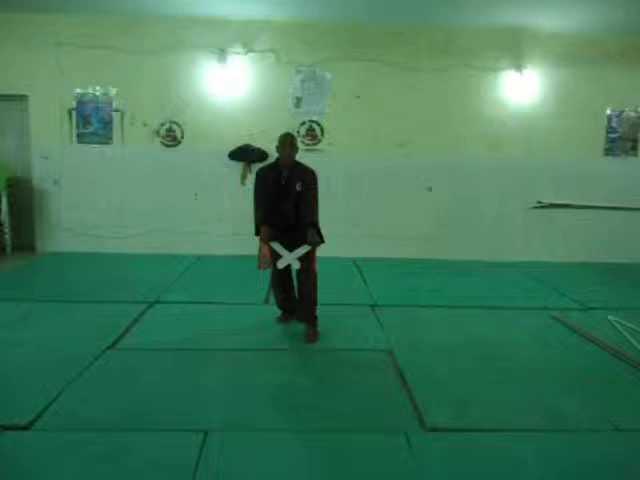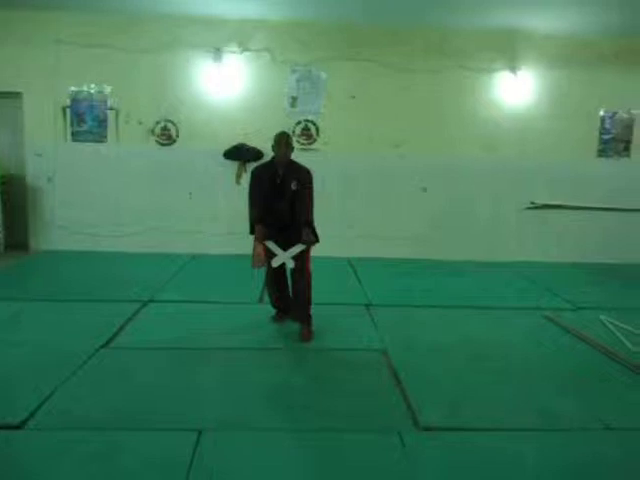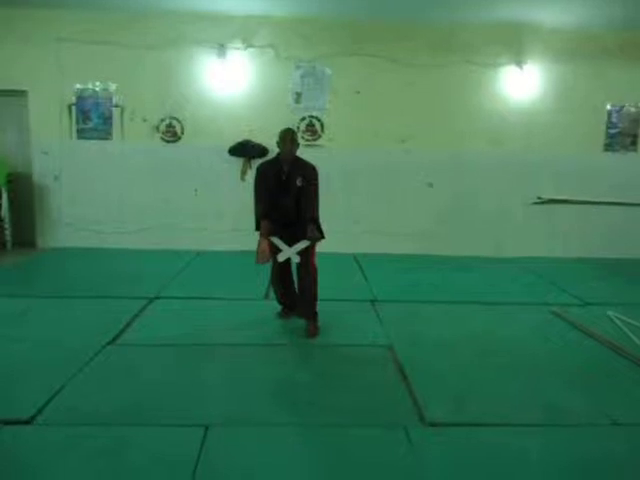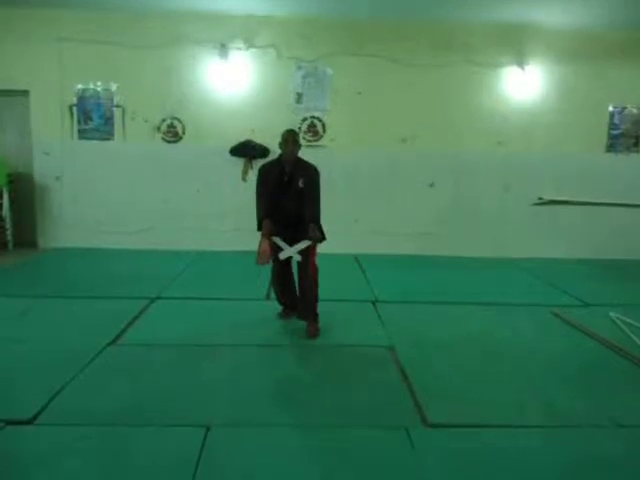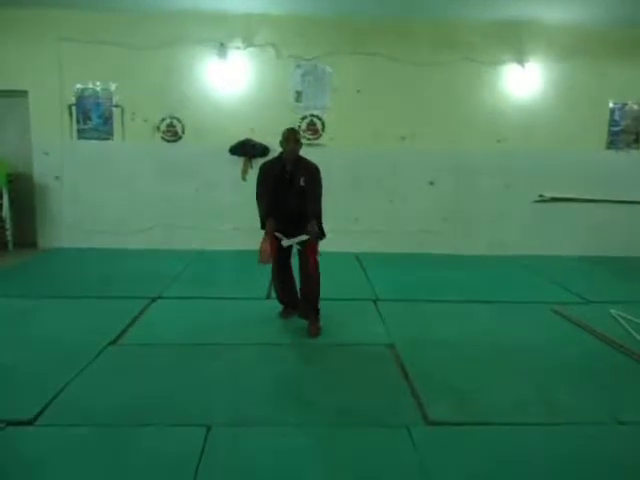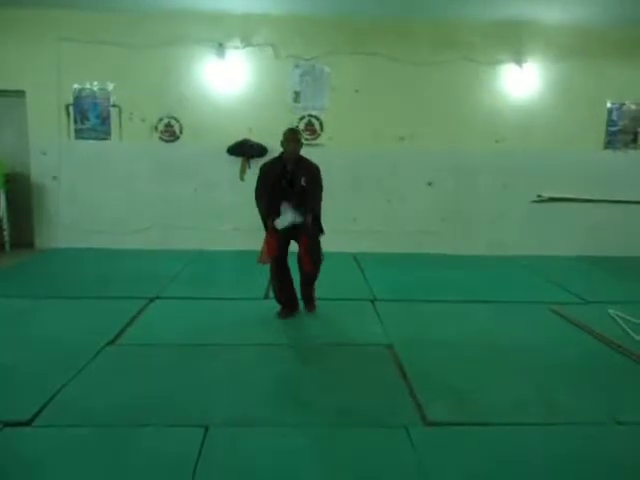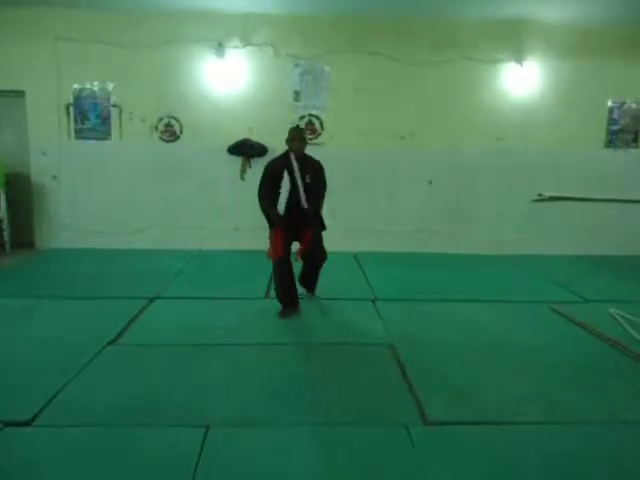
dt=0.2s
person 1, frame 1
left shoulder: (307, 174)
right shoulder: (264, 174)
left elbow: (310, 204)
right elbow: (261, 205)
left wrist: (311, 230)
right wrist: (263, 230)
left hip: (302, 231)
right hip: (276, 232)
left knee: (307, 275)
right knee: (279, 274)
left ankle: (310, 322)
right ankle: (289, 309)
person 1, frame 2
left shoulder: (302, 173)
right shoulder: (260, 173)
left elbow: (305, 204)
right elbow: (256, 204)
left wrist: (306, 229)
right wrist: (258, 229)
left hip: (297, 231)
right hip: (271, 231)
left knee: (301, 274)
right knee: (274, 274)
left ankle: (304, 321)
right ankle: (283, 308)
person 1, frame 3
left shoulder: (308, 170)
right shoulder: (265, 169)
left elbow: (311, 200)
right elbow: (261, 200)
left wrist: (311, 225)
right wrist: (263, 225)
left hip: (302, 227)
right hip: (277, 227)
left knee: (306, 270)
right knee: (279, 270)
left ankle: (310, 317)
right ankle: (289, 305)
person 1, frame 4
left shoulder: (309, 171)
right shoulder: (267, 170)
left elbow: (312, 201)
right elbow: (263, 200)
left wrist: (313, 226)
right wrist: (265, 225)
left hip: (304, 228)
right hip: (278, 227)
left knee: (307, 272)
right knee: (280, 270)
left ankle: (311, 318)
right ankle: (290, 305)
person 1, frame 5
left shoulder: (310, 169)
right shoulder: (268, 168)
left elbow: (314, 198)
right elbow: (263, 197)
left wrist: (313, 222)
right wrist: (268, 221)
left hip: (305, 224)
right hip: (279, 225)
left knee: (309, 268)
right knee: (280, 266)
left ankle: (312, 318)
right ankle: (290, 304)
person 1, frame 6
left shoulder: (311, 169)
right shoulder: (269, 168)
left elbow: (315, 197)
right elbow: (261, 196)
left wrist: (310, 217)
right wrist: (269, 219)
left hip: (305, 221)
right hip: (278, 222)
left knee: (312, 260)
right knee: (277, 264)
left ankle: (308, 295)
right ankle: (288, 304)
person 1, frame 7
left shoulder: (315, 166)
right shoulder: (274, 165)
left elbow: (319, 193)
right elbow: (264, 194)
left wrist: (312, 210)
right wrist: (272, 213)
left hip: (307, 220)
right hip: (282, 220)
left knee: (317, 256)
right knee: (281, 262)
left ankle: (307, 282)
right ankle: (289, 303)
